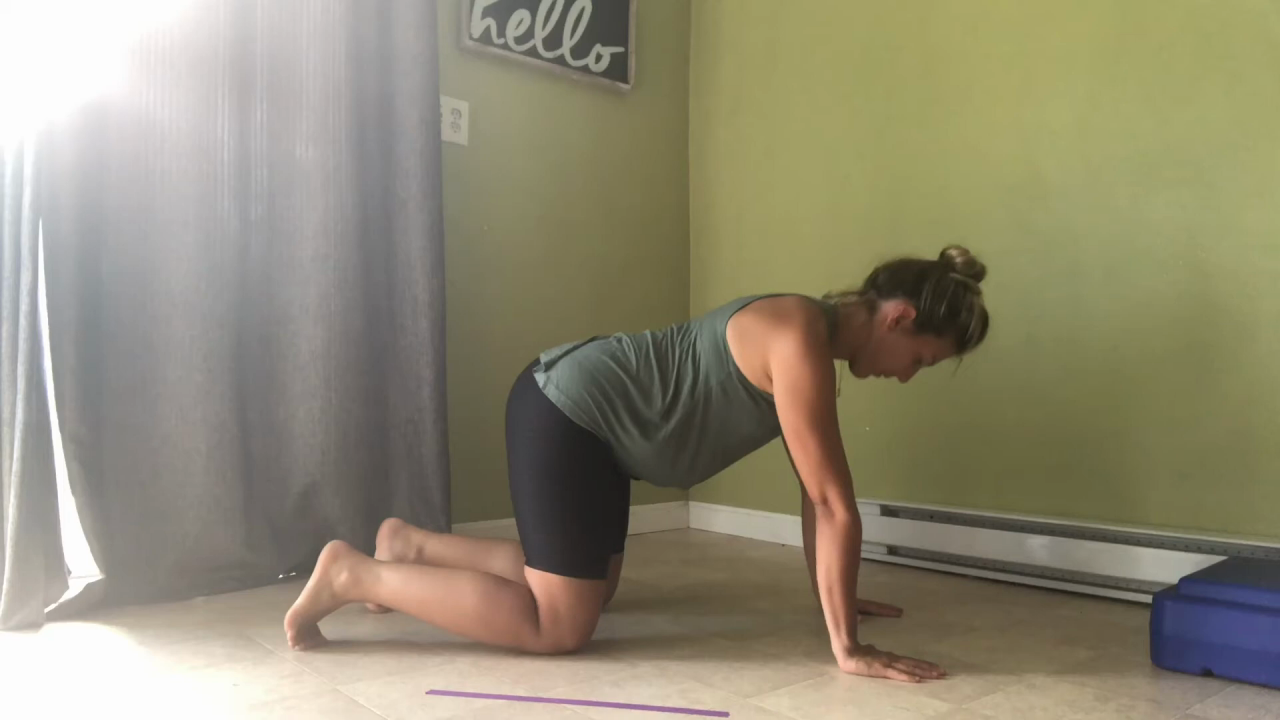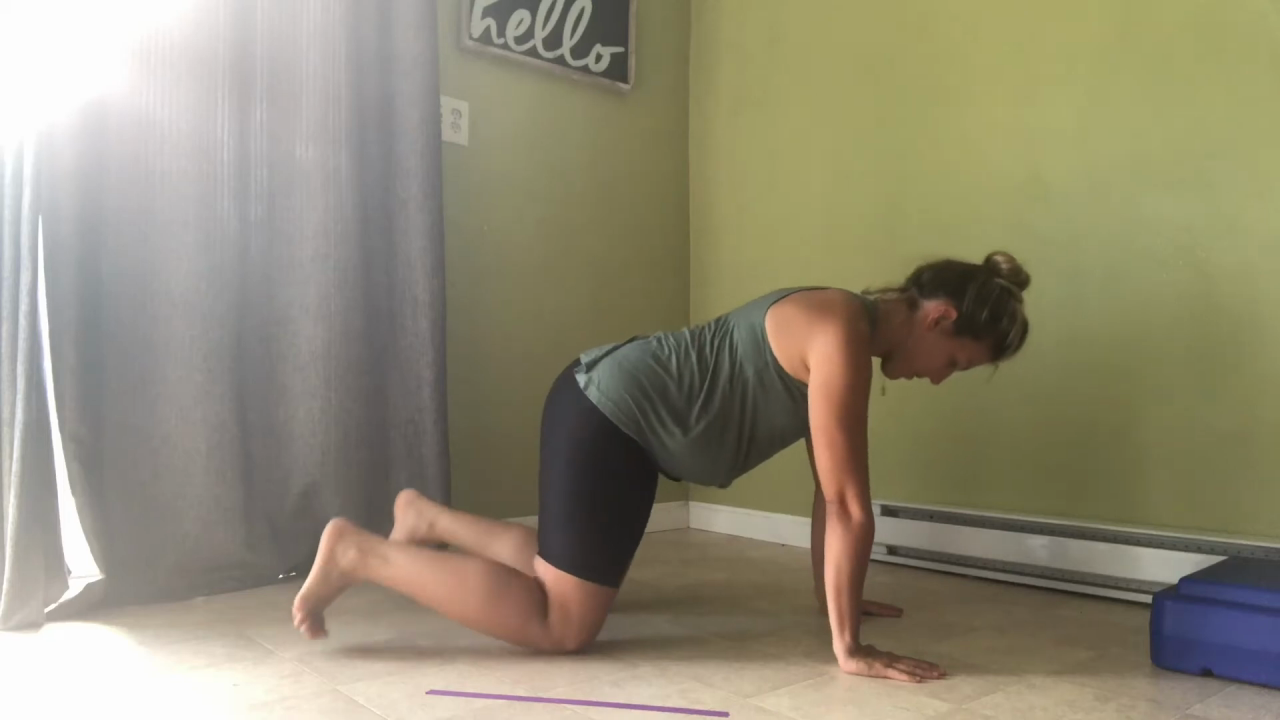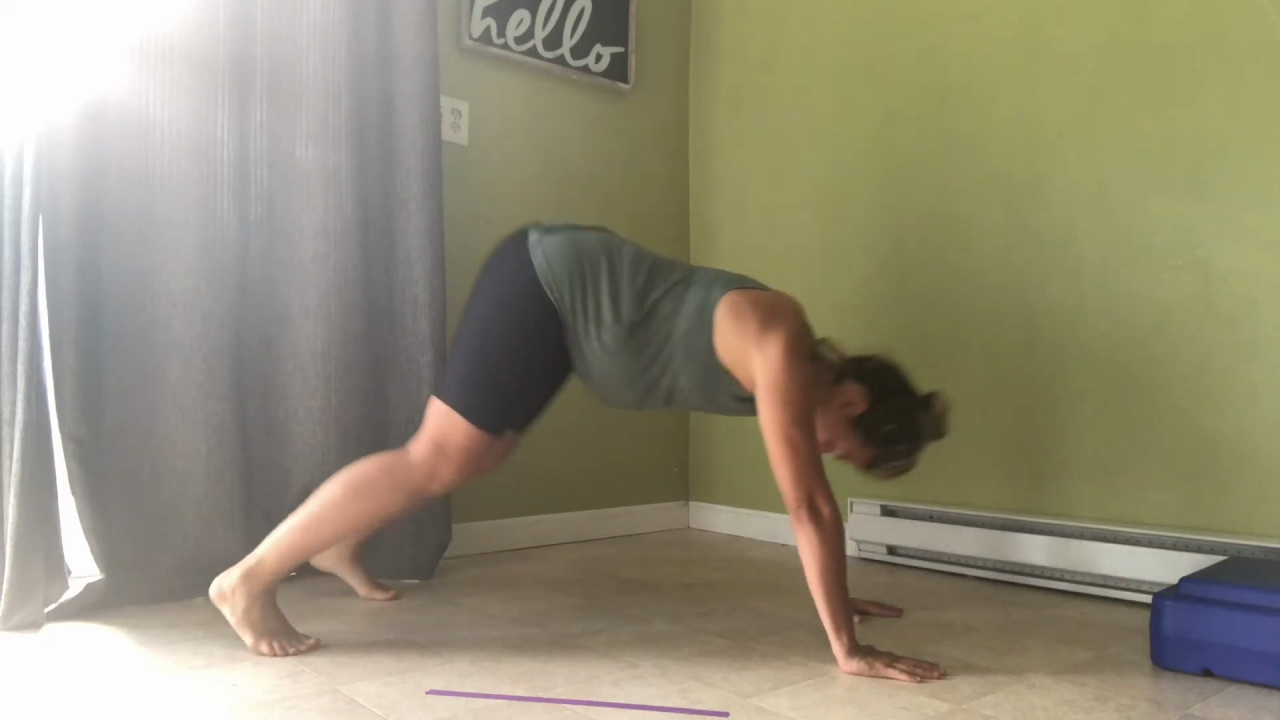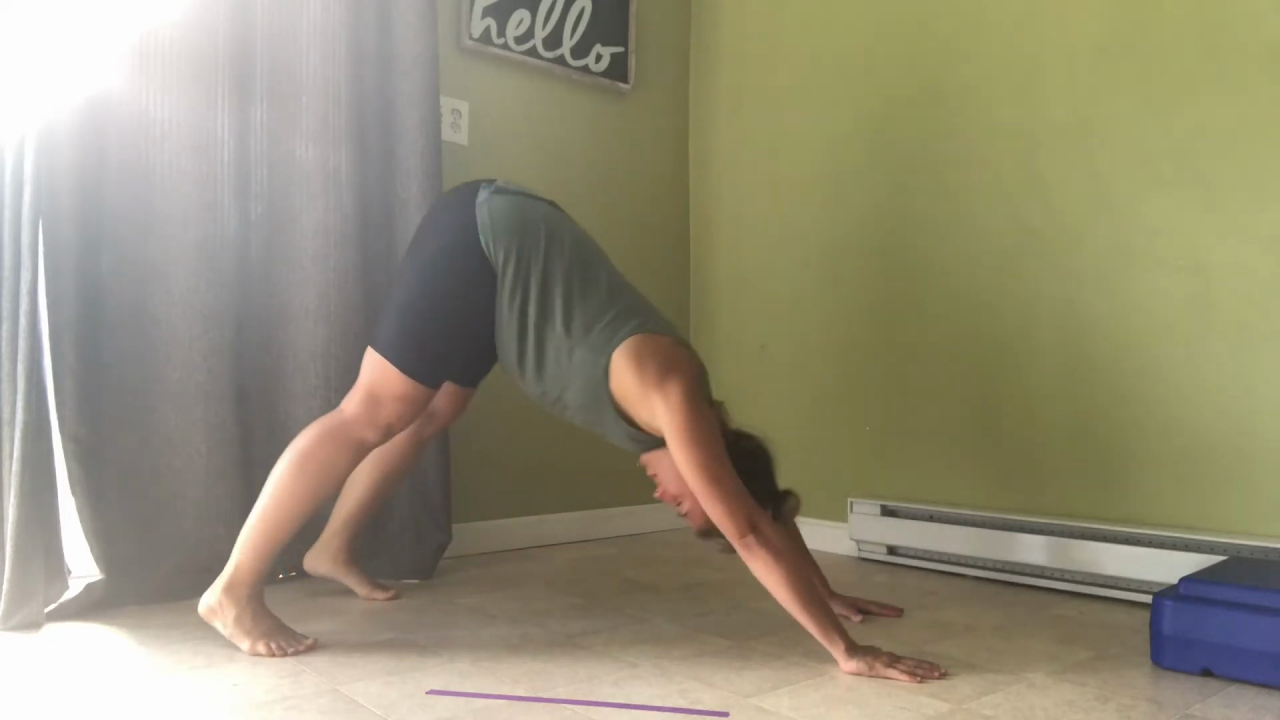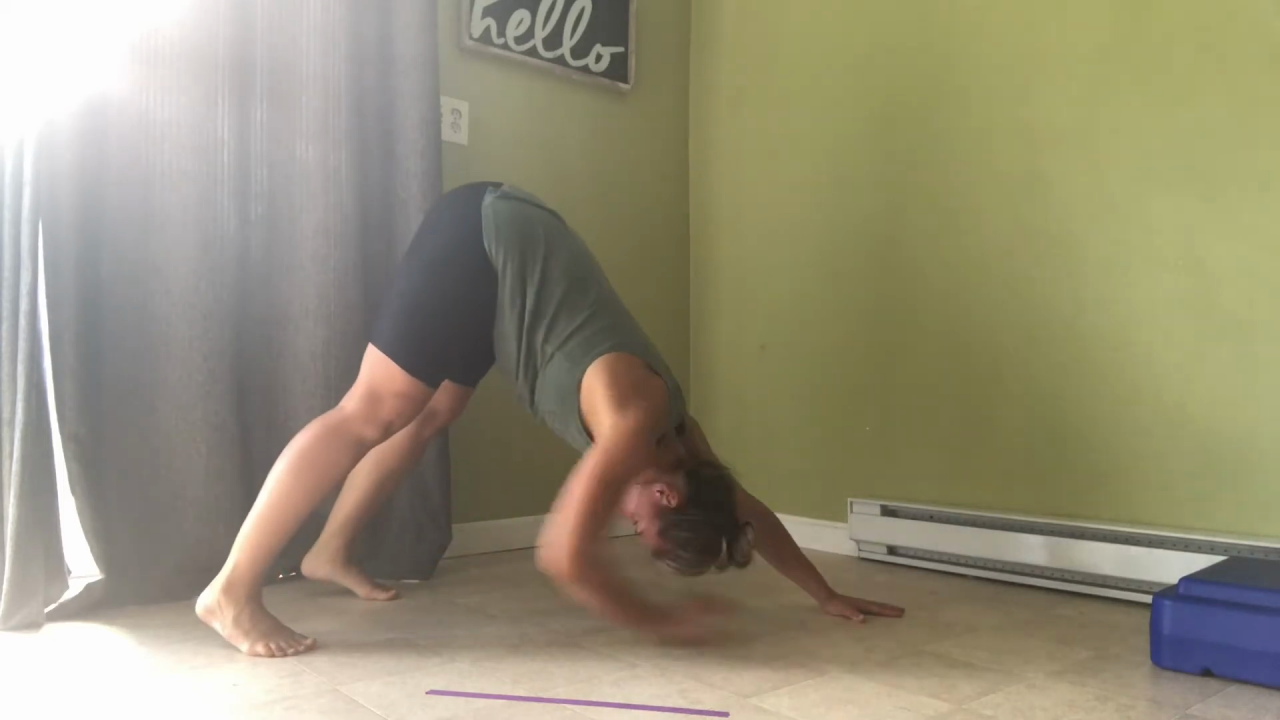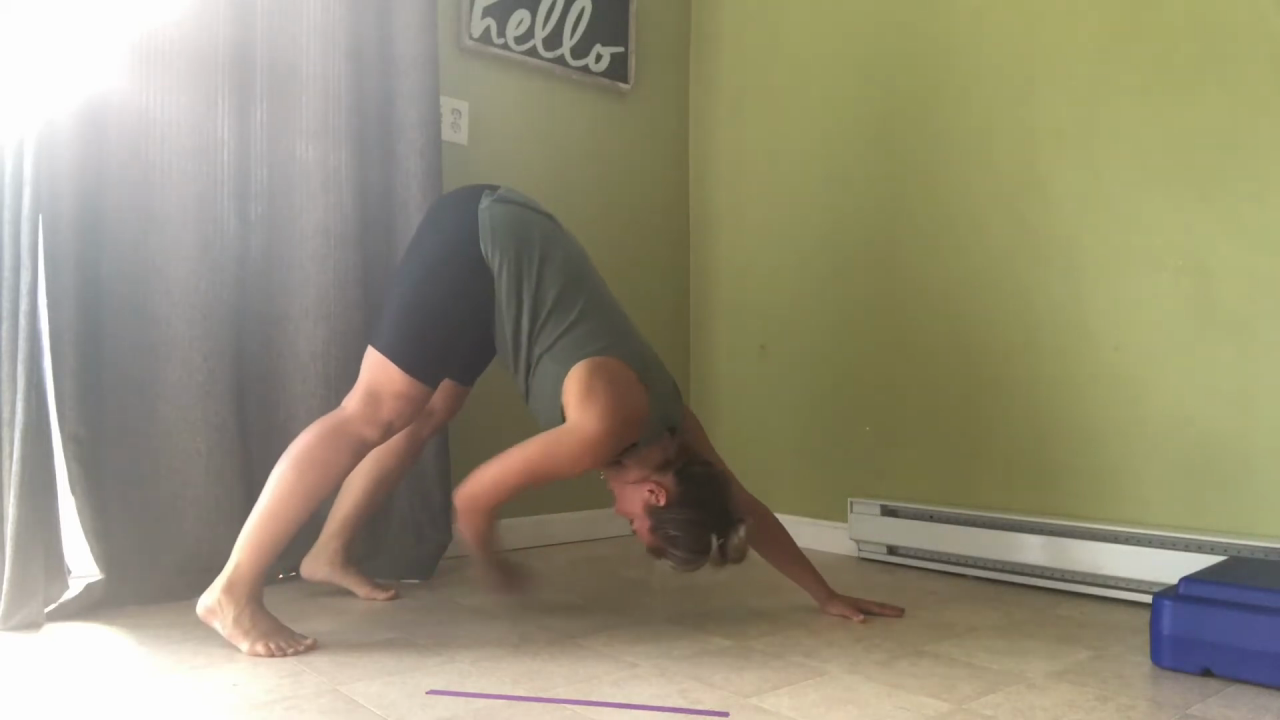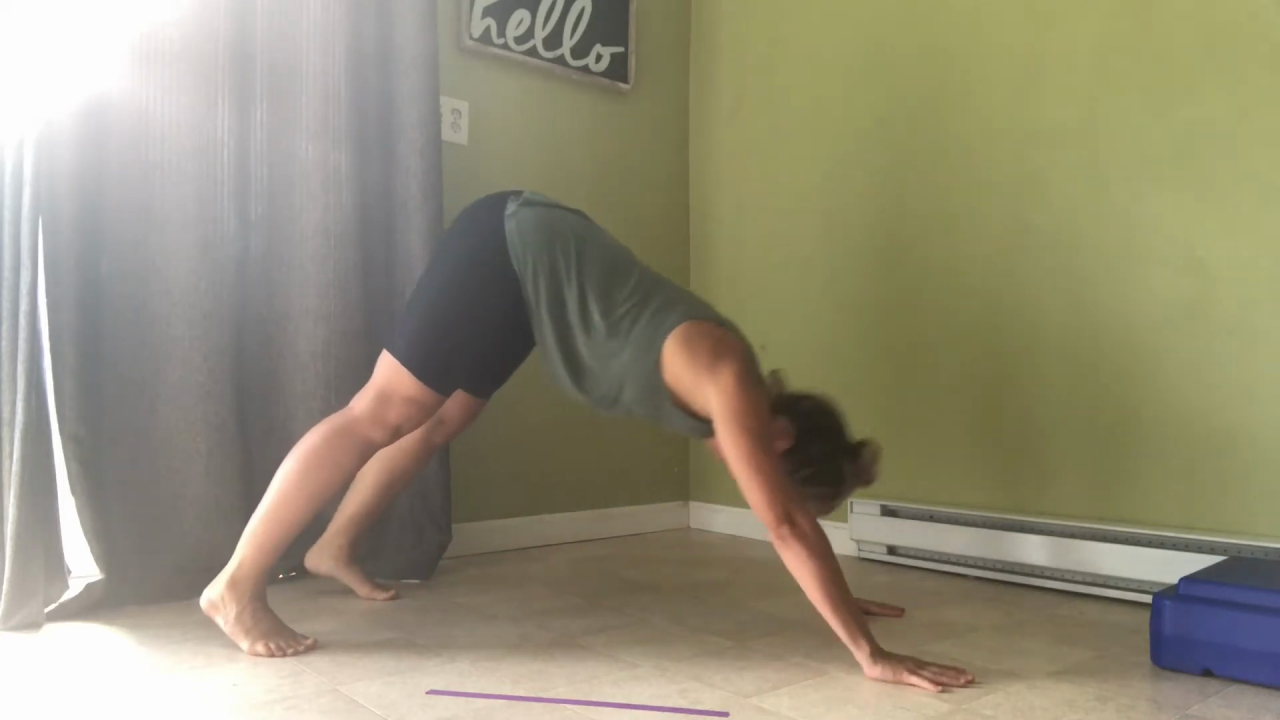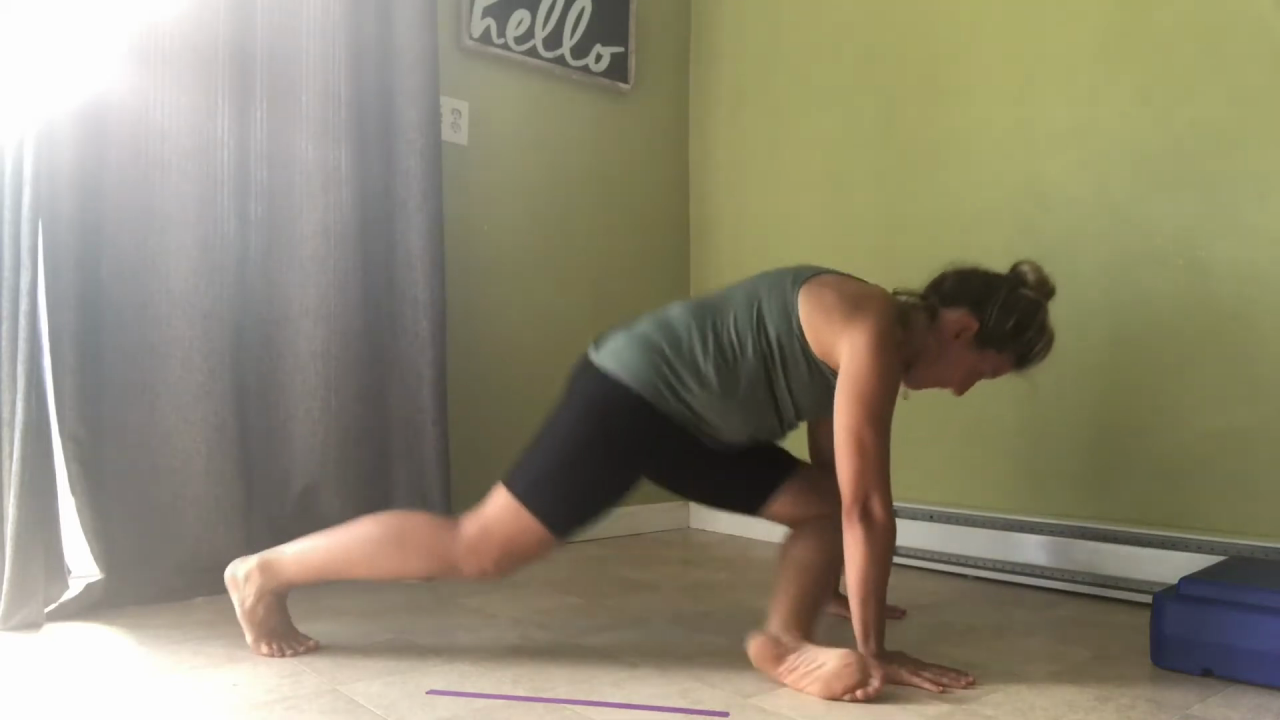
dt=0.7s
person 1, frame 1
left shoulder: (811, 336)
right shoulder: (800, 338)
left elbow: (816, 493)
right elbow: (833, 504)
left wrist: (835, 596)
right wrist: (847, 647)
left hip: (585, 416)
right hip: (565, 411)
left knee: (588, 582)
right knee: (558, 627)
left ankle: (410, 545)
right ankle: (351, 575)
person 1, frame 2
left shoulder: (841, 331)
right shoulder: (843, 332)
left elbow: (828, 493)
right elbow: (846, 503)
left wrist: (841, 598)
right wrist: (848, 646)
left hip: (615, 414)
right hip: (608, 414)
left knee: (570, 574)
right knee: (561, 626)
left ankle: (428, 518)
right ankle: (359, 554)
person 1, frame 3
left shoulder: (792, 372)
right shoulder: (778, 352)
left elbow: (811, 502)
right elbow: (809, 508)
left wrist: (837, 597)
right wrist: (847, 647)
left hip: (559, 287)
right hip: (546, 282)
left knee: (478, 456)
right knee: (435, 461)
left ankle: (340, 547)
right ankle: (247, 582)
person 1, frame 4
left shoulder: (682, 405)
right shoulder: (671, 397)
left elbow: (759, 514)
right elbow: (749, 532)
left wrist: (829, 598)
right wrist: (844, 649)
left hip: (500, 247)
right hip: (480, 239)
left knee: (429, 415)
right knee: (371, 416)
left ankle: (333, 550)
right ankle: (233, 591)
person 1, frame 5
left shoulder: (672, 430)
right shoulder: (635, 423)
left elbow: (746, 508)
right elbow: (565, 557)
left wrist: (826, 595)
right wrist: (655, 620)
left hip: (502, 248)
right hip: (482, 239)
left knee: (424, 416)
right knee: (369, 416)
left ankle: (331, 552)
right ankle: (232, 592)
person 1, frame 6
left shoulder: (673, 428)
right shoulder: (610, 425)
left elbow: (744, 505)
right elbow: (474, 497)
left wrist: (826, 595)
right wrist: (494, 568)
left hip: (502, 244)
right hip: (477, 239)
left knee: (425, 415)
right knee: (370, 416)
left ankle: (329, 553)
right ankle: (232, 592)
person 1, frame 7
left shoulder: (750, 398)
right shoulder: (729, 385)
left elbow: (791, 518)
right elbow: (786, 525)
left wrist: (840, 600)
right wrist: (869, 653)
left hip: (527, 263)
right hip: (508, 247)
left knee: (439, 417)
right knee: (381, 414)
left ankle: (335, 549)
right ankle: (236, 588)
person 1, frame 8
left shoulder: (870, 339)
right shoulder: (877, 330)
left elbow: (845, 503)
right elbow: (867, 506)
left wrist: (842, 591)
right wrist: (869, 648)
left hip: (671, 412)
right hip: (632, 394)
left knee: (818, 507)
right knee: (476, 549)
right ankle: (264, 576)
